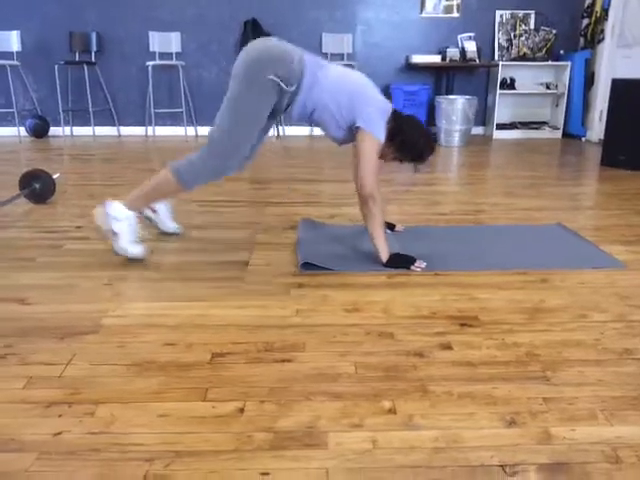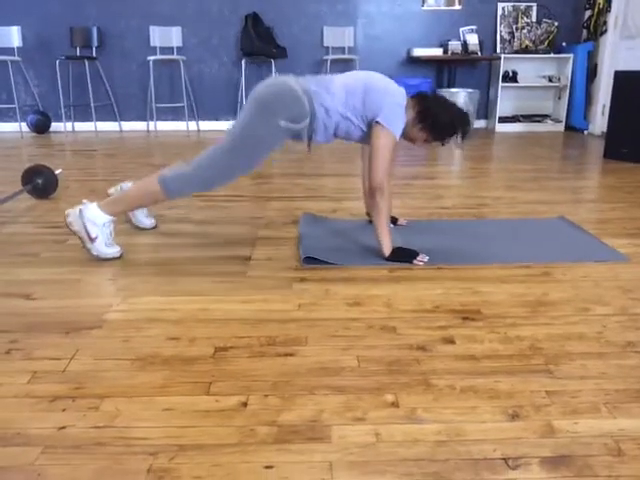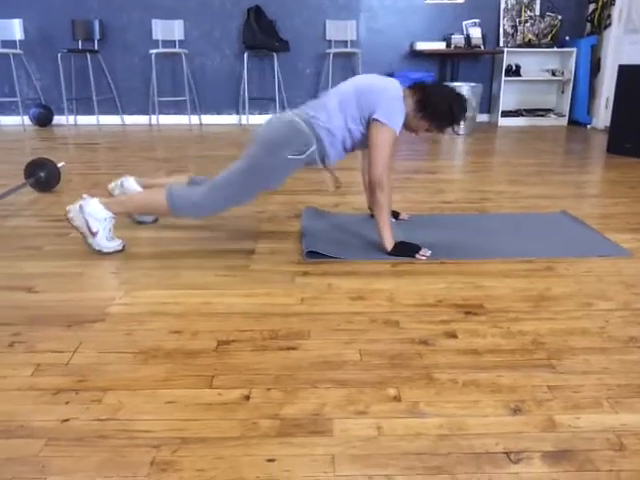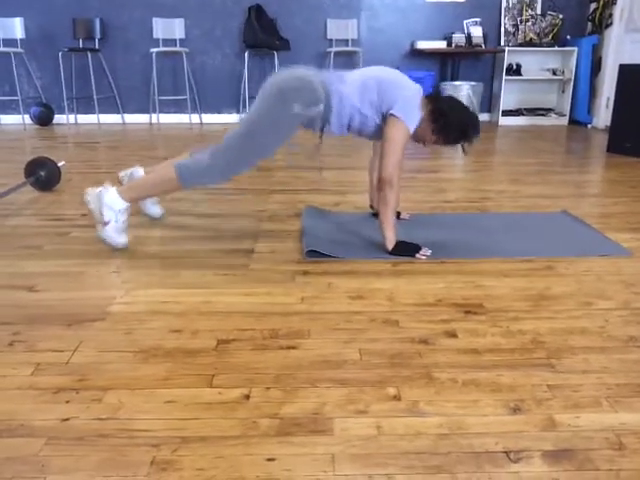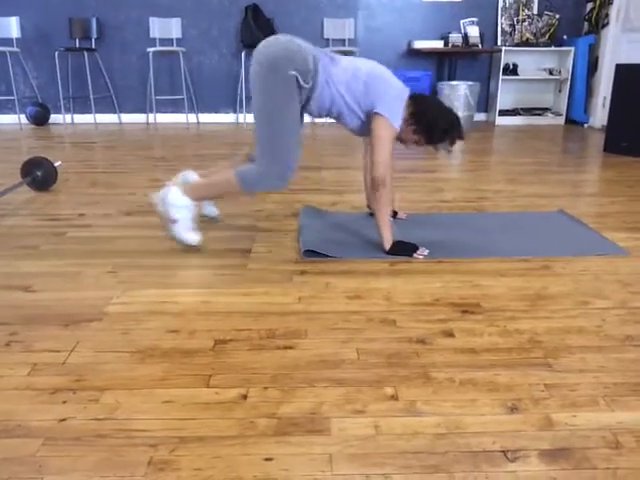
dt=0.2s
person 1, frame 1
left shoulder: (371, 113)
right shoulder: (375, 122)
left elbow: (362, 180)
right elbow: (369, 191)
left wrist: (375, 219)
right wrist: (386, 255)
left hip: (273, 67)
right hip: (271, 68)
left knee: (237, 157)
right knee: (218, 161)
left ankle: (155, 203)
right ankle: (122, 211)
person 1, frame 2
left shoulder: (389, 98)
right shoulder: (395, 110)
left elbow: (370, 172)
right elbow: (379, 185)
left wrist: (377, 215)
right wrist: (389, 249)
left hip: (284, 99)
right hip: (283, 107)
left knee: (213, 170)
right knee: (204, 175)
left ankle: (132, 190)
right ankle: (95, 213)
person 1, frame 3
left shoulder: (387, 94)
right shoulder: (393, 107)
left elbow: (368, 163)
right elbow: (379, 180)
left wrist: (378, 210)
right wrist: (391, 243)
left hip: (289, 133)
right hip: (291, 141)
left knee: (213, 186)
right knee: (208, 200)
left ankle: (134, 186)
right ankle: (96, 209)
person 1, frame 4
left shoulder: (398, 101)
right shoulder: (408, 109)
left elbow: (377, 165)
right elbow: (388, 179)
left wrist: (381, 211)
right wrist: (392, 242)
left hip: (294, 89)
right hip: (297, 97)
left knee: (224, 157)
right knee: (218, 166)
left ankle: (140, 178)
right ankle: (112, 200)
person 1, frame 5
left shoulder: (382, 99)
right shoulder: (391, 106)
left elbow: (373, 169)
right elbow: (380, 178)
left wrist: (378, 207)
right wrist: (389, 243)
left hip: (283, 60)
right hip: (286, 66)
left knee: (277, 159)
right knee: (276, 172)
left ankle: (194, 182)
right ankle: (180, 194)
